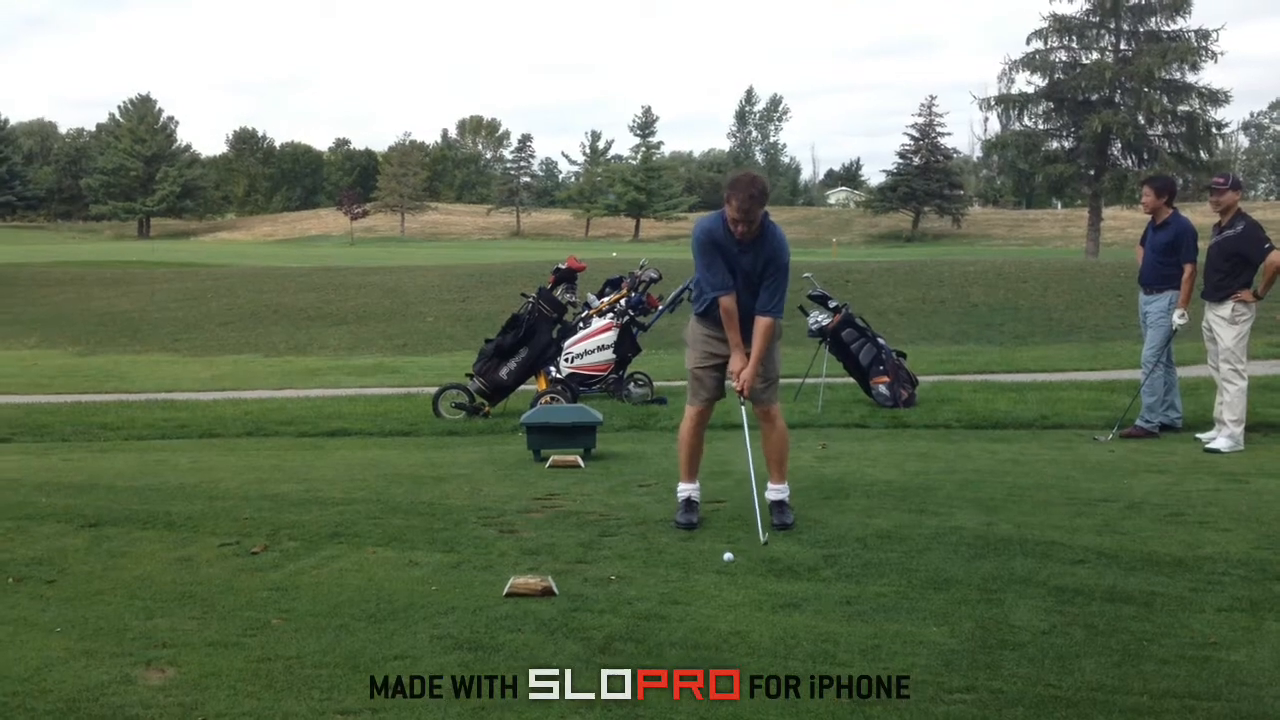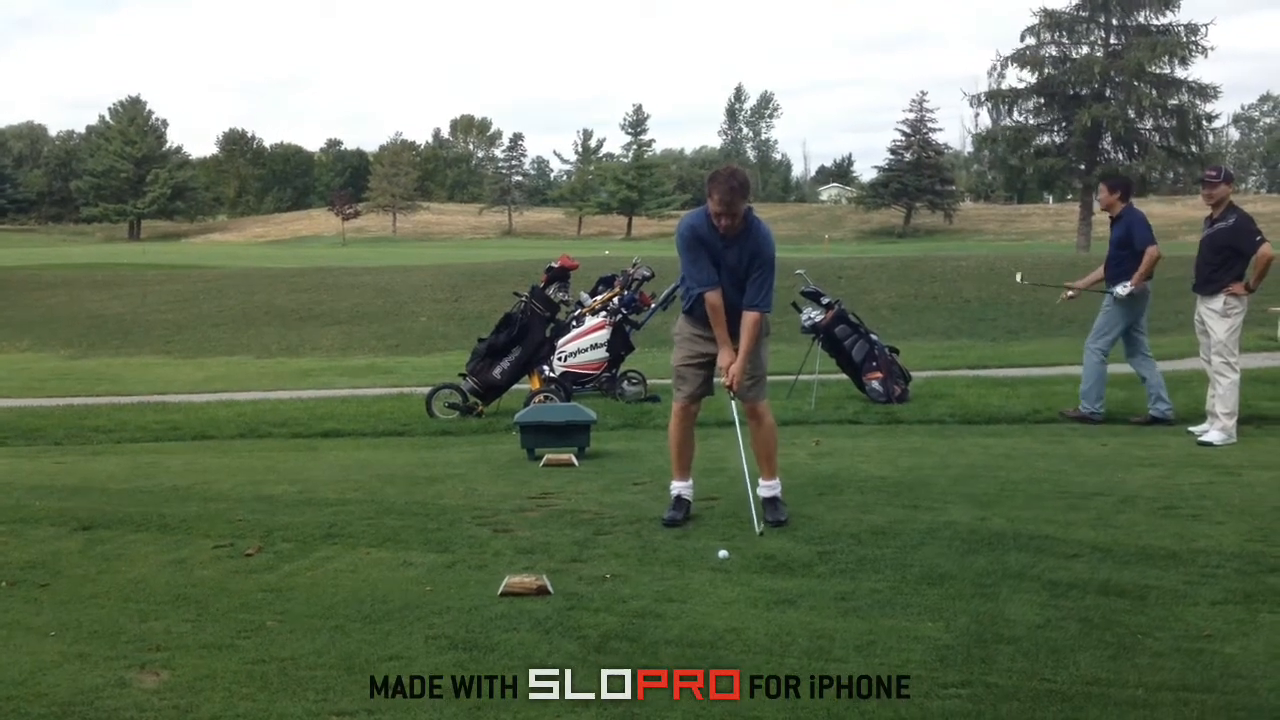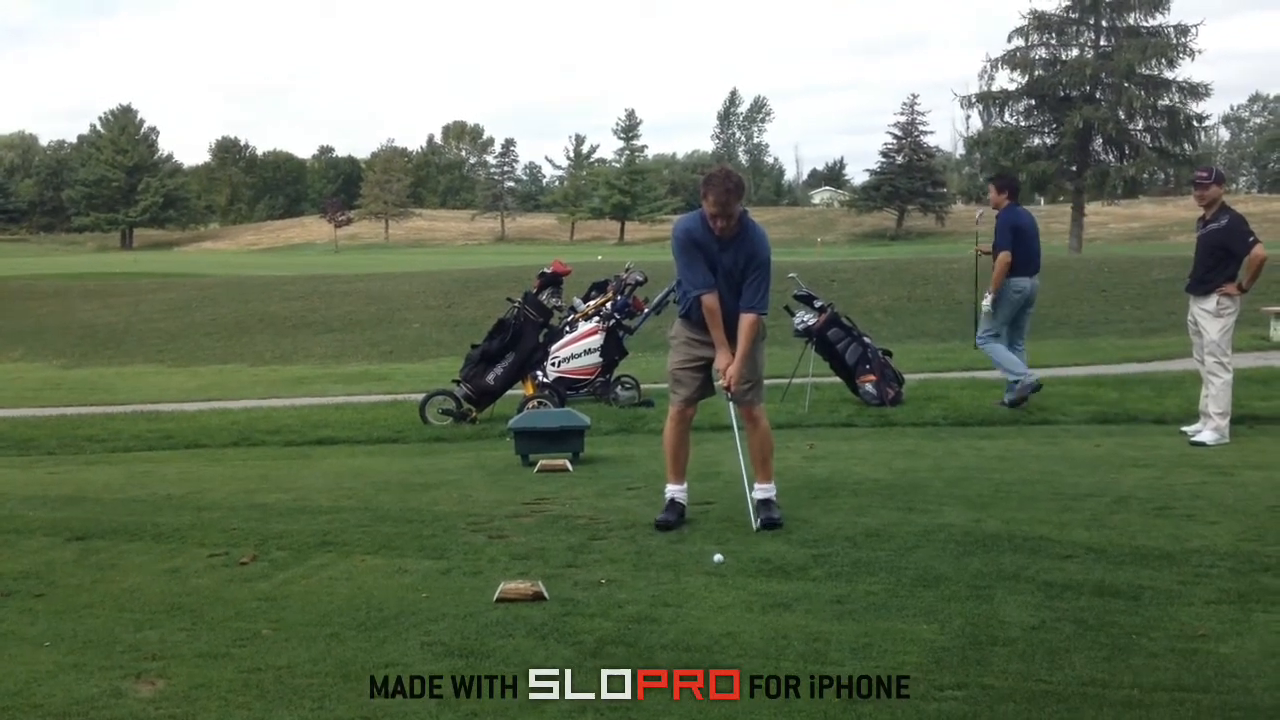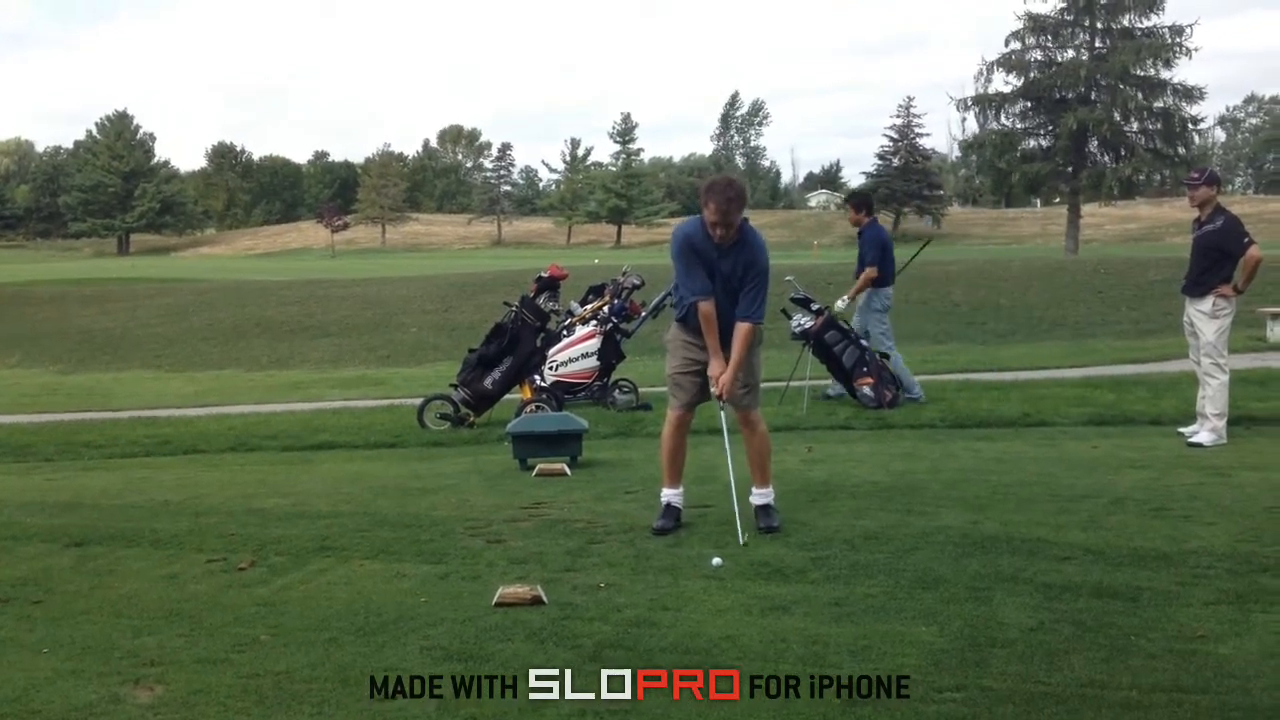
dt=1s
person 1, frame 1
left shoulder: (776, 243)
right shoulder: (706, 231)
left elbow: (767, 312)
right elbow: (723, 296)
left wrist: (752, 365)
right wrist: (735, 351)
left hip: (758, 329)
right hip: (710, 326)
left knee: (769, 410)
right knee: (697, 410)
left ankle: (778, 494)
right ankle: (688, 494)
person 1, frame 2
left shoulder: (761, 238)
right shoulder: (690, 228)
left elbow: (755, 306)
right elbow: (709, 292)
left wrist: (741, 359)
right wrist: (723, 348)
left hip: (746, 326)
right hip: (697, 325)
left knee: (756, 406)
right knee: (683, 407)
left ankle: (770, 490)
right ankle: (681, 492)
person 1, frame 3
left shoulder: (756, 240)
right shoulder: (685, 231)
left elbow: (752, 309)
right elbow: (705, 295)
left wrist: (738, 361)
right wrist: (720, 350)
left hip: (742, 329)
right hip: (694, 329)
left knee: (753, 410)
right knee: (680, 410)
left ankle: (765, 494)
right ankle: (675, 497)
person 1, frame 4
left shoulder: (755, 248)
right shoulder: (685, 235)
left elbow: (748, 317)
right elbow: (702, 301)
left wrist: (732, 369)
right wrist: (714, 358)
left hip: (739, 336)
right hip: (690, 333)
left knee: (750, 415)
right knee: (678, 415)
left ankle: (763, 499)
right ankle: (672, 500)
person 2, frame 1
left shoulder: (1246, 227)
right shoulder: (1218, 228)
left hip: (1233, 310)
right hip: (1212, 308)
left knee: (1232, 372)
right knee: (1219, 372)
left ankle: (1233, 435)
right ankle: (1221, 427)
person 2, frame 2
left shoulder: (1238, 220)
right shoulder: (1209, 221)
left elbow: (1266, 253)
left wrist: (1250, 286)
left hip: (1225, 302)
right hip: (1204, 300)
left knee: (1224, 364)
right knee: (1211, 364)
left ankle: (1225, 428)
right ankle: (1214, 420)
person 2, frame 3
left shoulder: (1230, 220)
right shoulder: (1202, 221)
left elbow: (1258, 254)
left wrist: (1243, 287)
right wrist: (1194, 280)
left hip: (1218, 302)
right hip: (1197, 301)
left knee: (1217, 364)
right knee: (1204, 364)
left ankle: (1218, 428)
right ankle: (1206, 421)
person 2, frame 4
left shoulder: (1225, 222)
right shoulder: (1198, 223)
left elbow: (1254, 255)
left wrist: (1238, 288)
right wrist: (1191, 281)
left hip: (1213, 304)
right hip: (1193, 302)
left knee: (1213, 365)
right knee: (1201, 365)
left ankle: (1215, 429)
right ankle: (1203, 422)
person 3, frame 1
left shoulder: (1182, 227)
right shoulder: (1153, 224)
left elbow: (1190, 270)
left wrist: (1181, 309)
left hip: (1165, 299)
right hip: (1146, 297)
left knee: (1151, 359)
right knee: (1162, 360)
left ankle: (1149, 422)
right ankle: (1171, 417)
person 3, frame 2
left shoulder: (1133, 218)
right shoulder: (1119, 221)
left elbow: (1153, 253)
right elbow: (1111, 265)
left wrist: (1133, 283)
right wrist: (1081, 285)
left hip: (1127, 294)
right hip: (1125, 294)
left knee: (1095, 348)
right knee: (1139, 353)
left ankle: (1090, 408)
right ankle: (1161, 410)
person 3, frame 3
left shoulder: (1005, 218)
right shoulder: (1026, 216)
left elbow: (1005, 259)
left wrist: (990, 293)
right wrist: (992, 250)
left hip: (1012, 284)
right hip: (1031, 283)
left knee: (986, 338)
right knee: (1016, 342)
left ankle: (1024, 379)
right ankle: (1015, 394)
person 3, frame 4
left shoulder: (872, 235)
right shoulder: (874, 231)
left elbow: (871, 272)
left wrist: (847, 298)
left hip: (875, 295)
right hip: (871, 294)
left knee: (884, 347)
left ankle: (913, 392)
right ankle: (840, 387)
